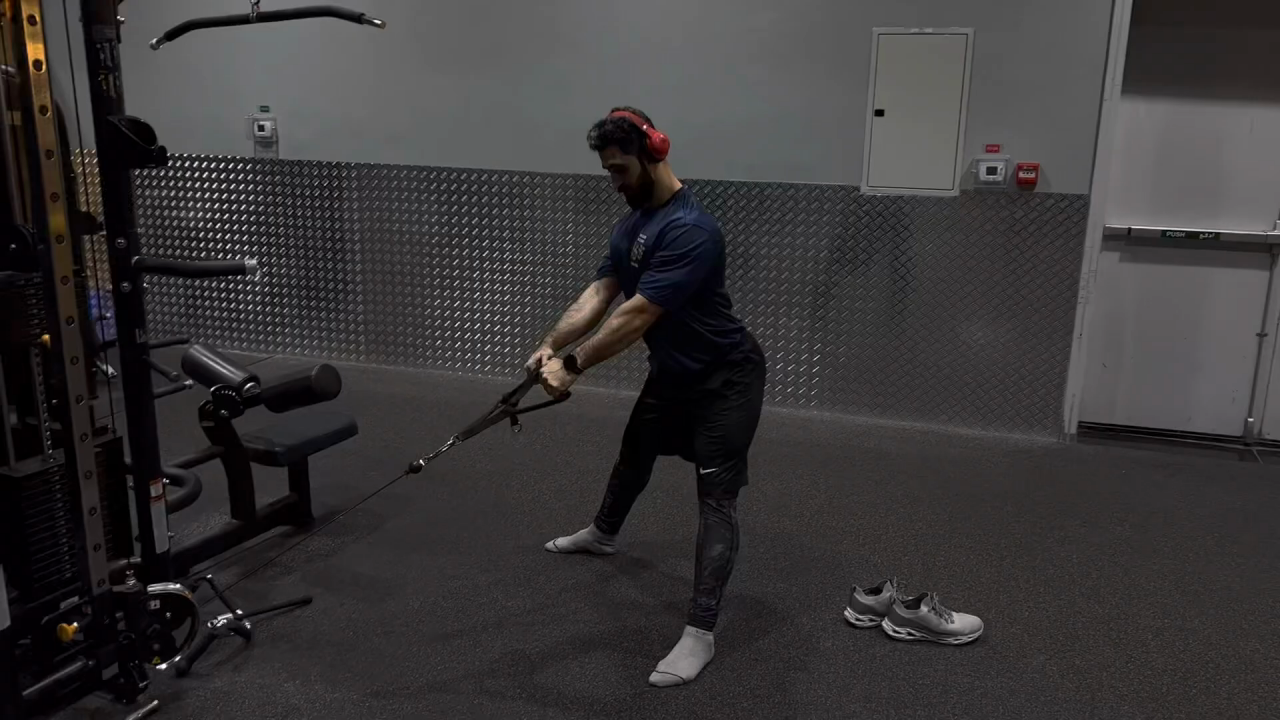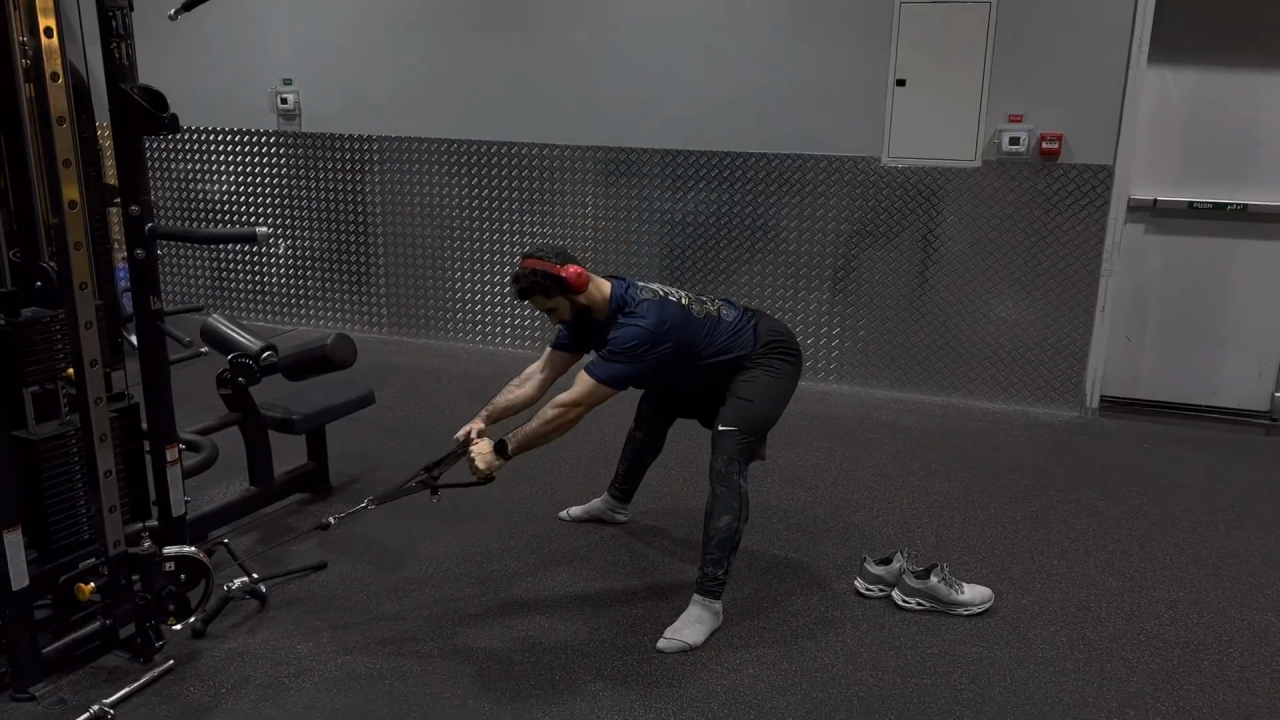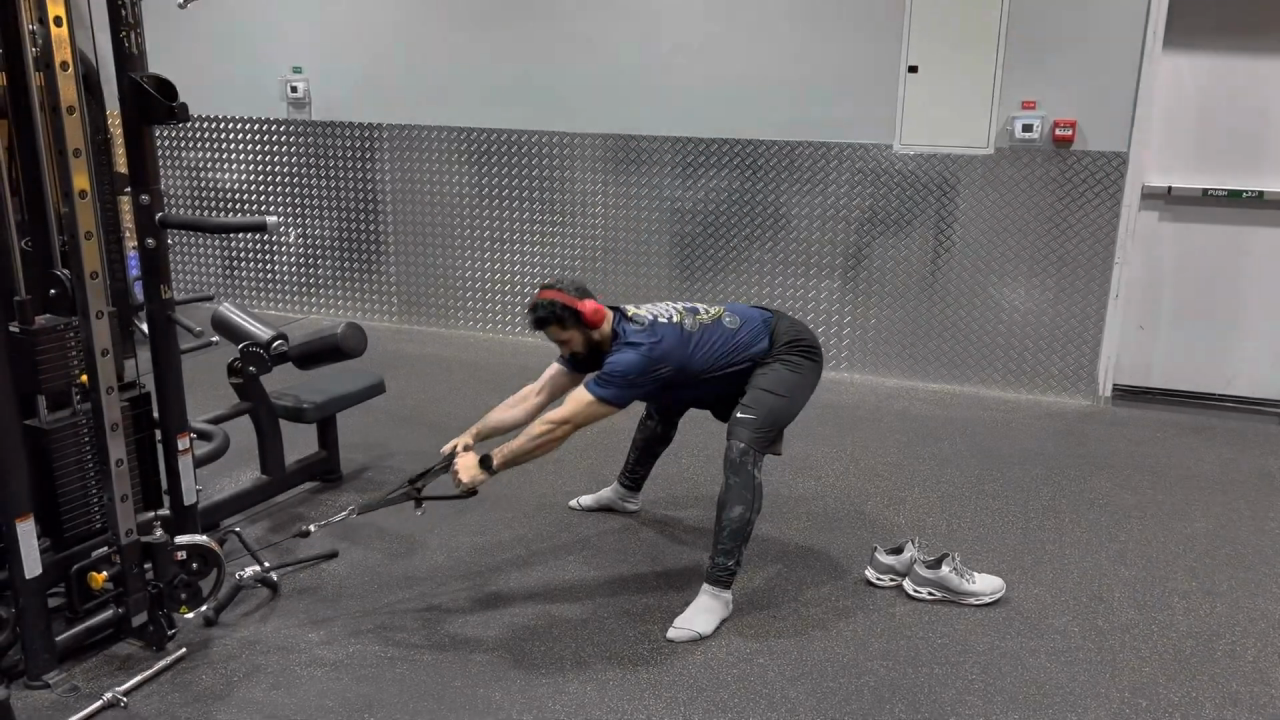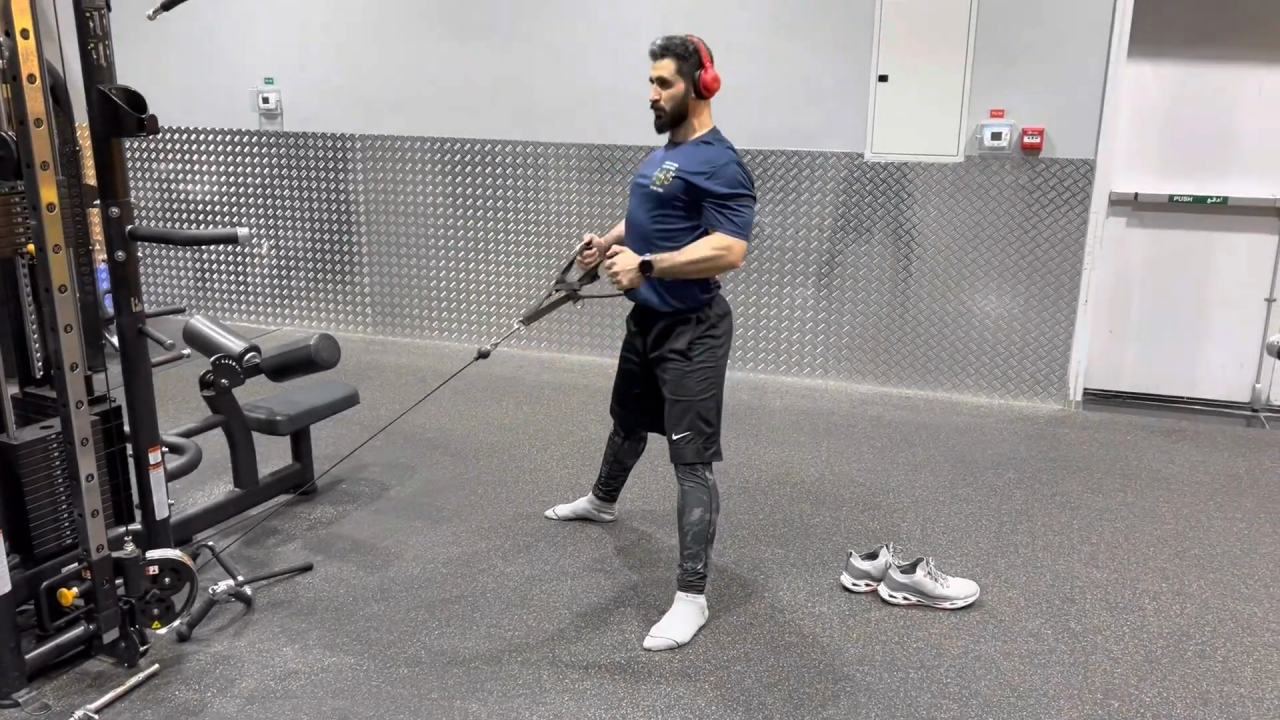
dt=1s
person 1, frame 1
left shoulder: (689, 230)
right shoulder: (633, 224)
left elbow: (636, 318)
right elbow: (598, 296)
left wrist: (573, 365)
right wrist: (550, 345)
left hip: (724, 380)
right hip: (673, 373)
left knee: (714, 496)
right knee: (634, 456)
left ankle: (700, 633)
right ankle: (603, 534)
person 1, frame 2
left shoulder: (641, 323)
right shoulder: (589, 310)
left elbow: (572, 406)
right elbow: (539, 374)
left wrist: (502, 450)
right wrist: (483, 418)
left hip: (766, 357)
right hip: (711, 358)
left knee: (726, 463)
right knee: (651, 413)
left ankle: (708, 602)
right ankle: (617, 502)
person 1, frame 3
left shoulder: (637, 351)
right shoulder: (599, 335)
left elbow: (561, 424)
right elbow: (537, 394)
left wrist: (487, 465)
right wrist: (473, 436)
left hip: (786, 354)
right hip: (739, 353)
left knee: (741, 452)
right knee: (661, 403)
left ankle: (717, 592)
right ankle: (625, 492)
person 1, frame 4
left shoulder: (718, 164)
right shoulder: (664, 153)
left elbow: (729, 250)
left wrist: (647, 265)
right wrist: (609, 242)
left hip: (692, 330)
right hip: (647, 318)
left knee: (691, 459)
right knee: (628, 422)
left ankle: (692, 597)
right ankle: (602, 501)
